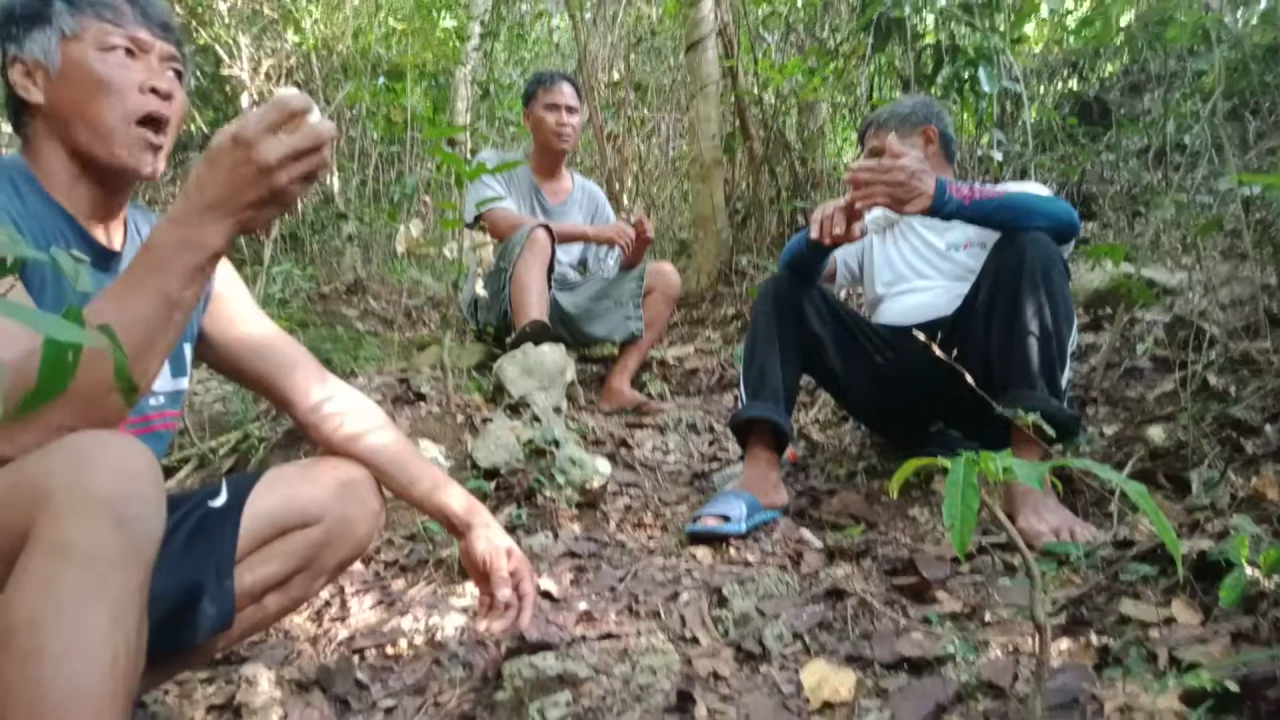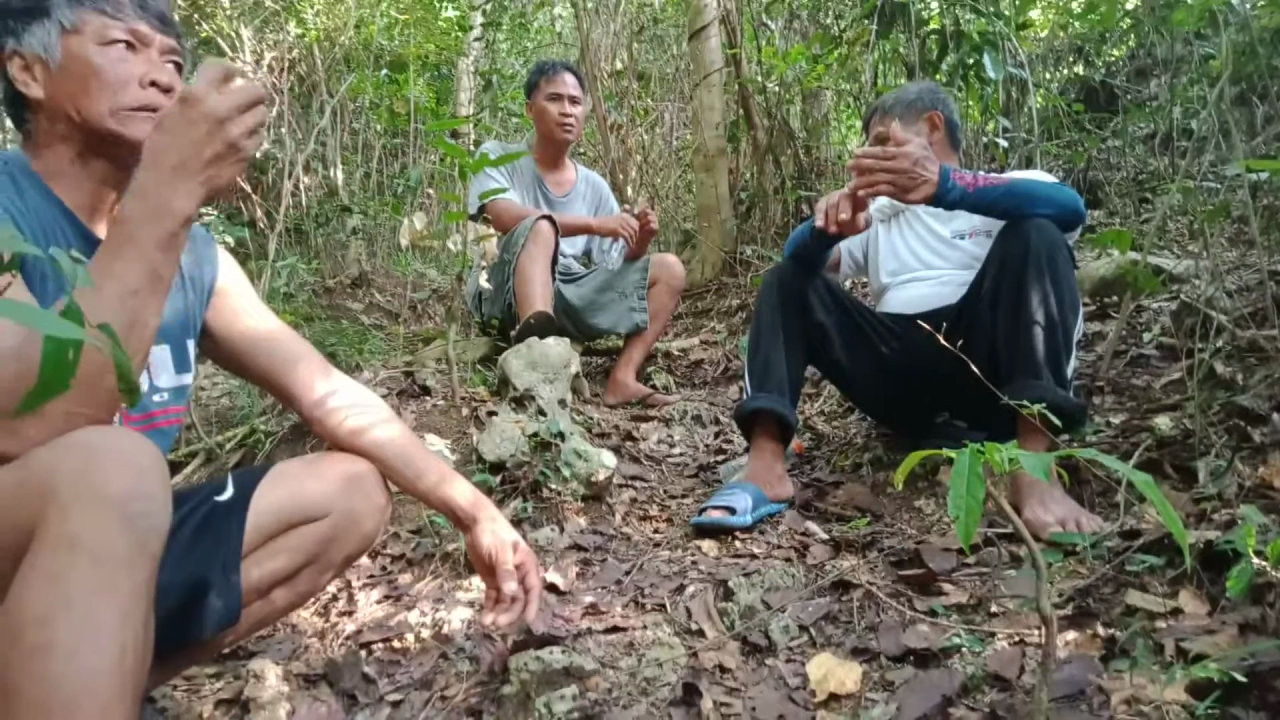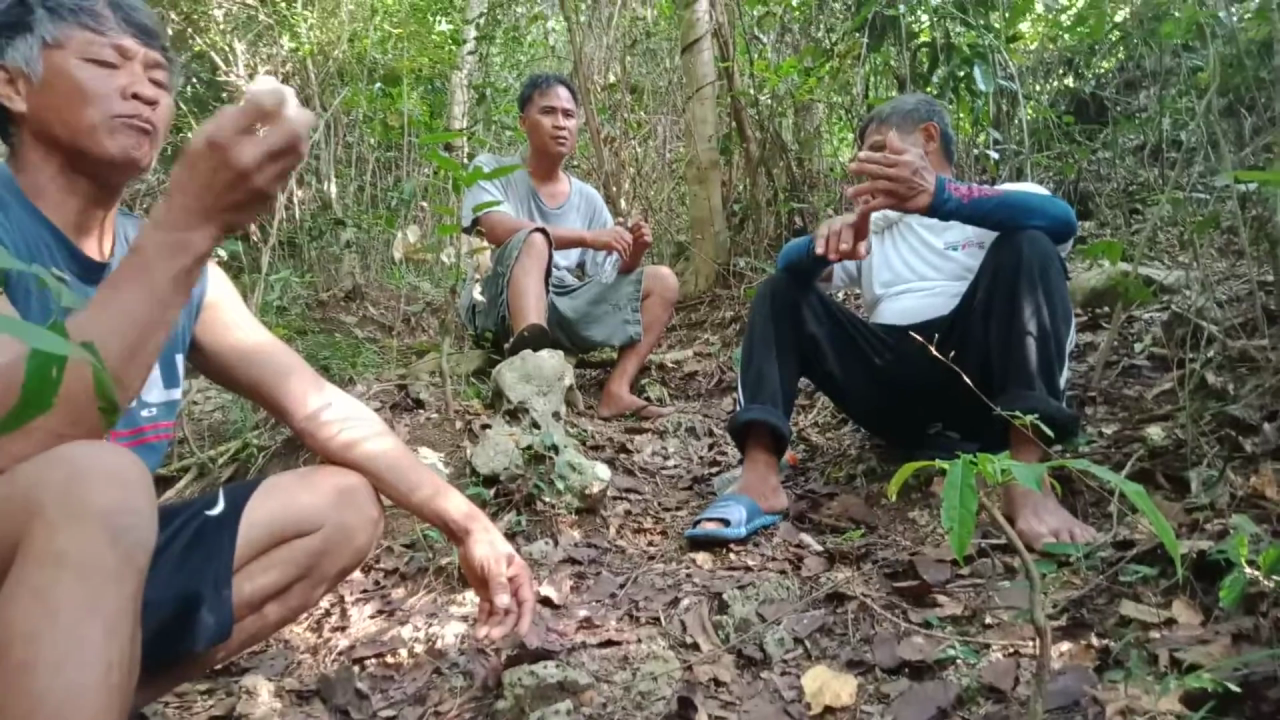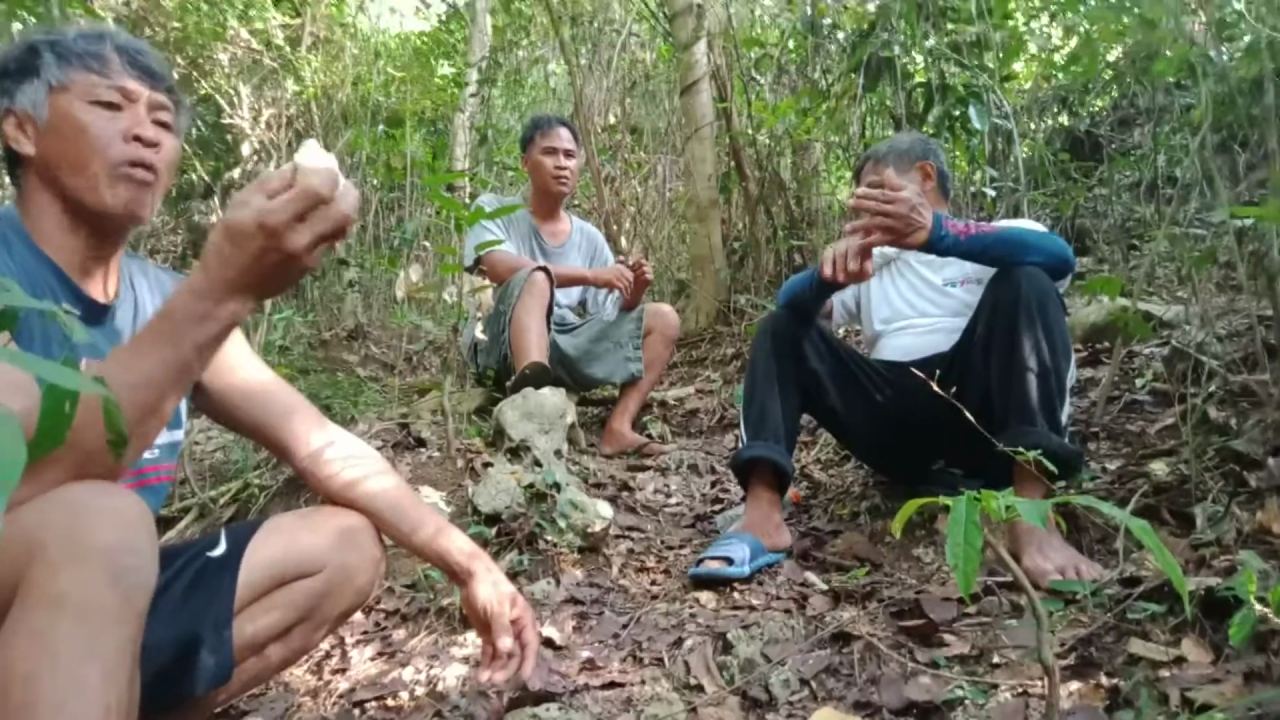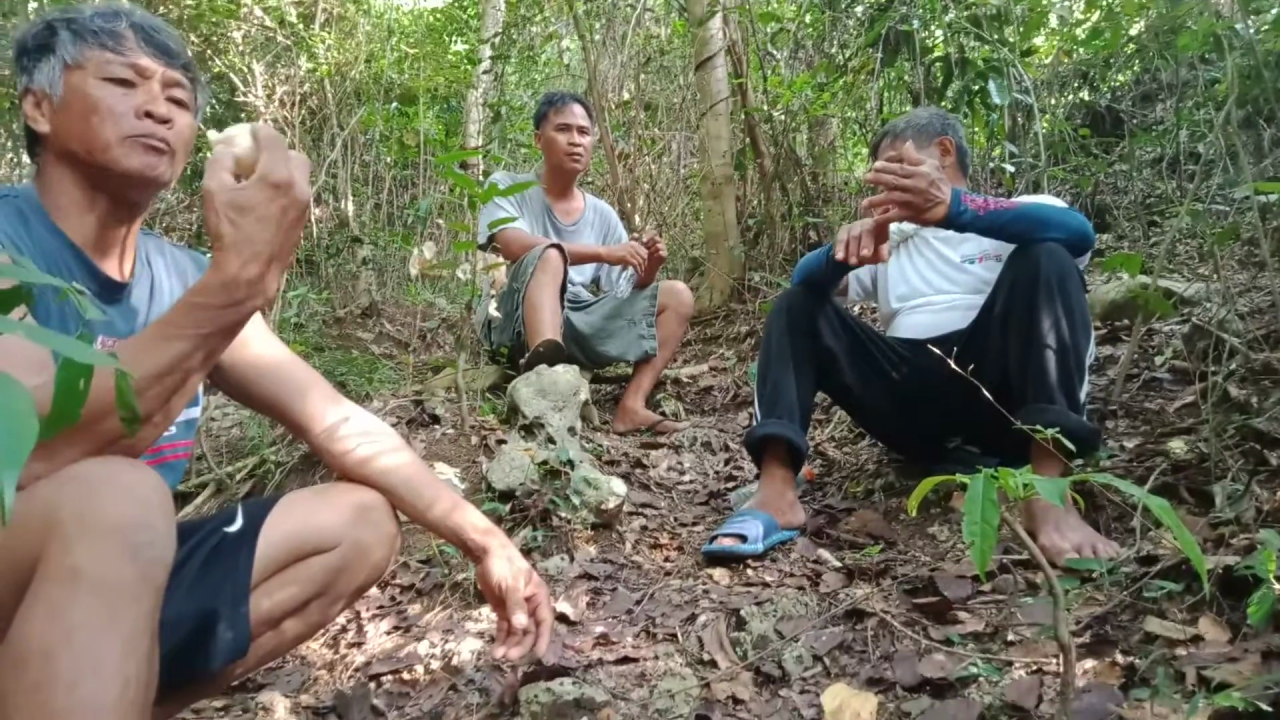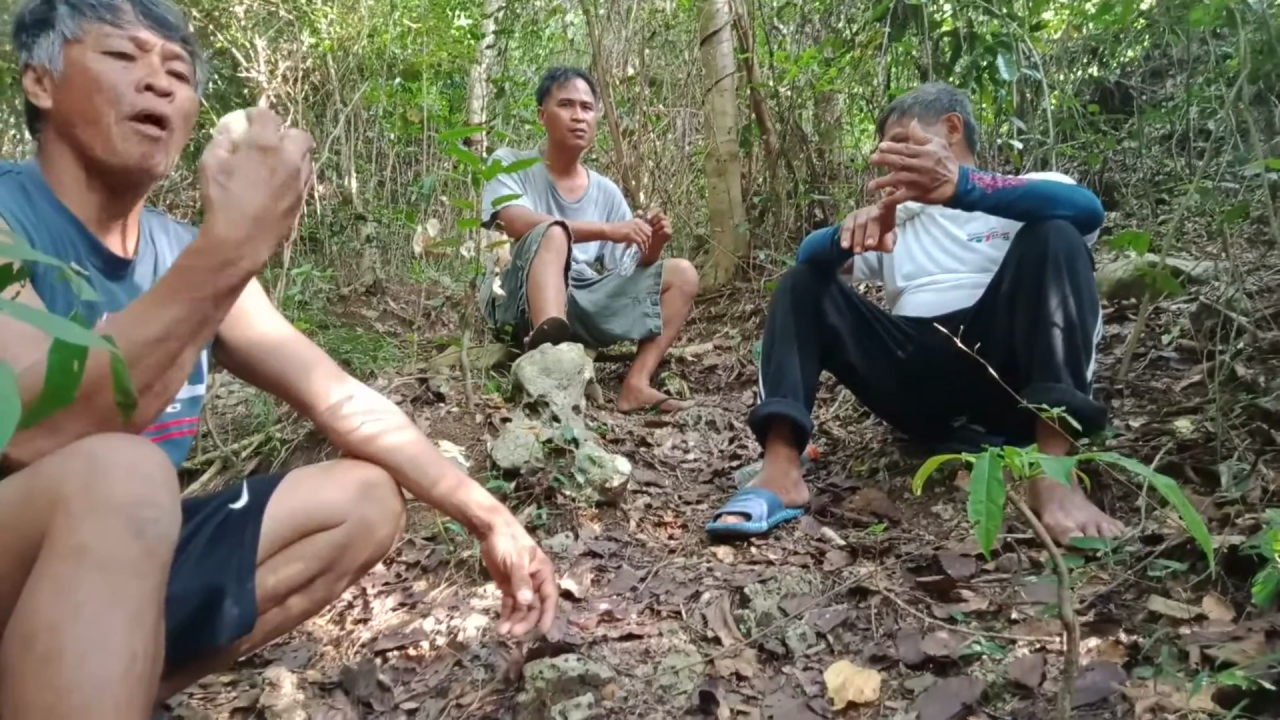
dt=0.3s
person 1, frame 1
left shoulder: (188, 261)
left elbow: (322, 395)
left wrist: (465, 516)
right wrist: (208, 221)
left hip: (105, 553)
left knee: (346, 494)
right knee: (106, 468)
person 1, frame 2
left shoulder: (189, 256)
left elbow: (328, 392)
left wrist: (472, 510)
right wrist: (170, 191)
left hip: (111, 552)
left knee: (351, 491)
right knee: (113, 467)
person 1, frame 3
left shoulder: (162, 258)
left elbow: (319, 406)
left wrist: (465, 522)
right wrist: (191, 223)
left hip: (103, 567)
left knee: (345, 504)
right knee: (96, 484)
person 1, frame 4
left shoulder: (164, 298)
left elbow: (320, 444)
left wrist: (465, 561)
right wrist: (224, 292)
left hip: (105, 600)
left knee: (345, 544)
right knee: (96, 522)
person 1, frame 5
left shoulder: (184, 277)
left elbow: (336, 420)
left wrist: (481, 538)
right wrist: (242, 277)
left hip: (119, 579)
left knee: (360, 522)
right knee: (116, 498)
person 1, frame 6
left shoulder: (188, 255)
left elbow: (342, 399)
left wrist: (485, 515)
right wrist: (232, 246)
left hip: (123, 560)
left knee: (365, 498)
right knee: (120, 471)
person 2, frame 1
left shoulder: (1004, 203)
right shoulder: (876, 229)
left elbow: (1063, 220)
right elbow: (795, 267)
left wrist: (938, 197)
right wrist: (820, 234)
left hip: (981, 373)
right hip: (897, 387)
left knee: (1027, 247)
right knee: (783, 291)
left ankle: (1027, 478)
right ankle: (760, 474)
person 2, frame 2
left shoulder: (1012, 190)
right shoulder: (881, 216)
left elbow: (1069, 207)
right elbow: (797, 257)
left wrist: (942, 185)
right wrist: (826, 223)
left hip: (987, 363)
right hip: (903, 377)
left knee: (1033, 235)
right knee: (786, 280)
left ankle: (1033, 468)
right ankle: (765, 466)
person 2, frame 3
left shoulder: (1002, 205)
right shoulder: (876, 227)
left elbow: (1061, 220)
right elbow: (789, 265)
left wrist: (939, 195)
right wrist: (828, 242)
left hip: (978, 372)
right hip: (896, 389)
left knee: (1025, 246)
right knee: (780, 292)
left ankle: (1026, 479)
right ankle: (759, 478)
person 2, frame 4
left shoulder: (999, 242)
right shoulder: (874, 265)
left elbow: (1058, 256)
right elbow: (790, 302)
left wrist: (934, 232)
right wrist: (829, 275)
left hip: (978, 410)
right hip: (898, 426)
left knee: (1023, 282)
right knee: (781, 328)
left ankle: (1030, 516)
right ankle: (762, 514)
person 2, frame 5
left shoulder: (1017, 217)
right shoulder: (890, 242)
left elbow: (1078, 232)
right elbow: (805, 278)
left wrist: (952, 207)
right wrist: (844, 250)
left hip: (997, 391)
right hip: (914, 405)
left knee: (1042, 258)
right knee: (796, 306)
left ankle: (1048, 495)
right ankle: (776, 491)
person 2, frame 6
left shoulder: (1025, 195)
right shoulder: (898, 220)
left elbow: (1087, 209)
right elbow: (810, 256)
left wrist: (962, 185)
right wrist: (851, 230)
left hip: (1003, 367)
right hip: (918, 382)
left knee: (1052, 236)
right knee: (800, 284)
left ankle: (1053, 474)
right ankle: (780, 471)
person 3, frame 1
left shoulder: (591, 195)
right shoulder: (494, 166)
left elbow: (613, 277)
right elbow: (501, 225)
left wrist: (634, 252)
right wrist: (590, 232)
left hip: (566, 304)
right hip: (501, 302)
left knee: (664, 277)
right knee: (537, 234)
left ankle: (617, 386)
right ankle: (530, 347)
person 3, frame 2
left shoulder: (595, 186)
right shoulder: (497, 156)
left elbow: (617, 268)
right elbow: (504, 217)
left wrist: (638, 245)
right wrist: (594, 225)
left hip: (570, 297)
right hip: (505, 294)
left knee: (668, 269)
right knee: (541, 226)
left ankle: (622, 379)
right ankle: (534, 339)
person 3, frame 3
left shoulder: (588, 199)
right shoulder: (491, 169)
left elbow: (611, 280)
right elbow: (498, 229)
left wrist: (632, 256)
right wrist: (588, 238)
left hip: (564, 308)
right hip: (499, 306)
left knee: (662, 281)
right knee: (534, 239)
left ankle: (616, 391)
right ankle: (528, 351)
person 3, frame 4
left shoulder: (590, 238)
right shoulder: (494, 210)
left elbow: (613, 319)
right elbow: (500, 268)
left wrist: (633, 293)
right wrist: (589, 275)
left hip: (566, 347)
right hip: (502, 345)
left knee: (663, 318)
right knee: (536, 277)
left ankle: (618, 428)
right ankle: (530, 390)
person 3, frame 5
left shoulder: (603, 215)
right shoulder: (507, 187)
left elbow: (627, 295)
right elbow: (513, 245)
left wrist: (647, 269)
right wrist: (604, 252)
left hip: (579, 324)
right hip: (515, 323)
left knee: (677, 296)
right knee: (550, 254)
left ankle: (631, 406)
right ankle: (544, 370)
person 3, frame 6
left shoulder: (607, 192)
right shoulder: (510, 164)
left elbow: (632, 272)
right elbow: (517, 223)
left wrist: (652, 247)
right wrist: (607, 230)
left hip: (584, 304)
right hip: (519, 301)
left knee: (682, 274)
right knee: (553, 232)
left ankle: (636, 384)
right ankle: (547, 347)
